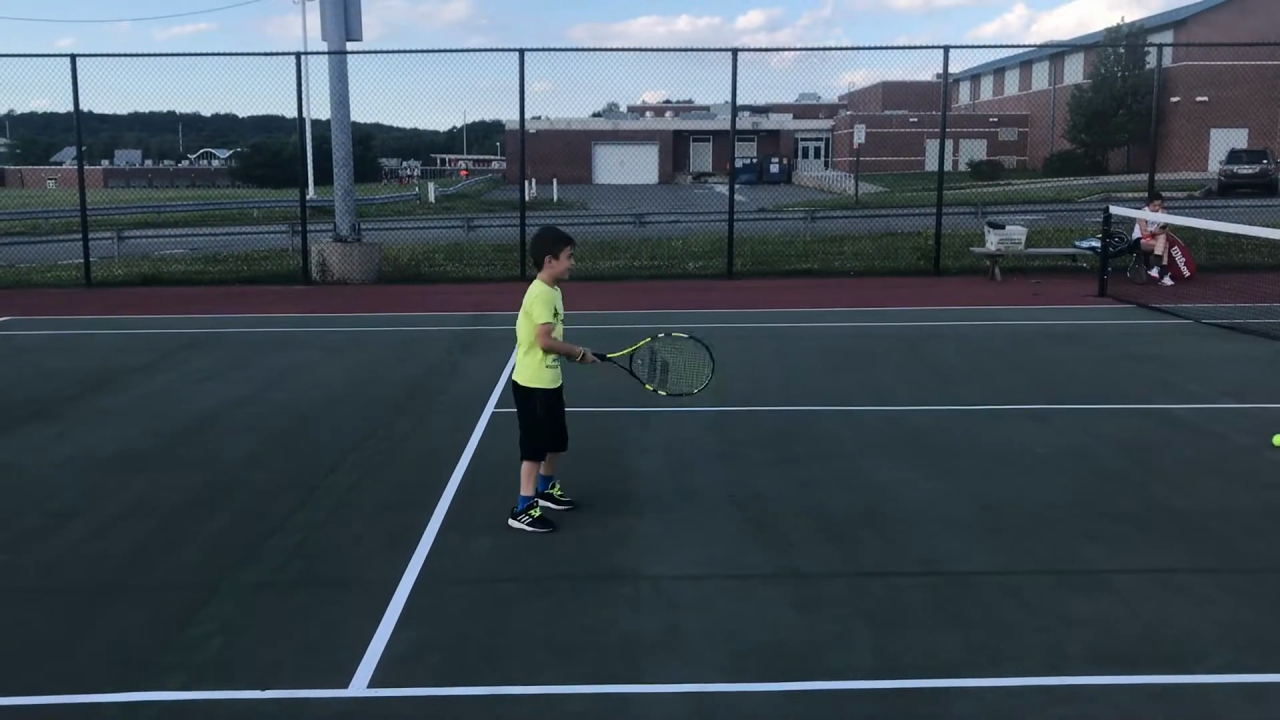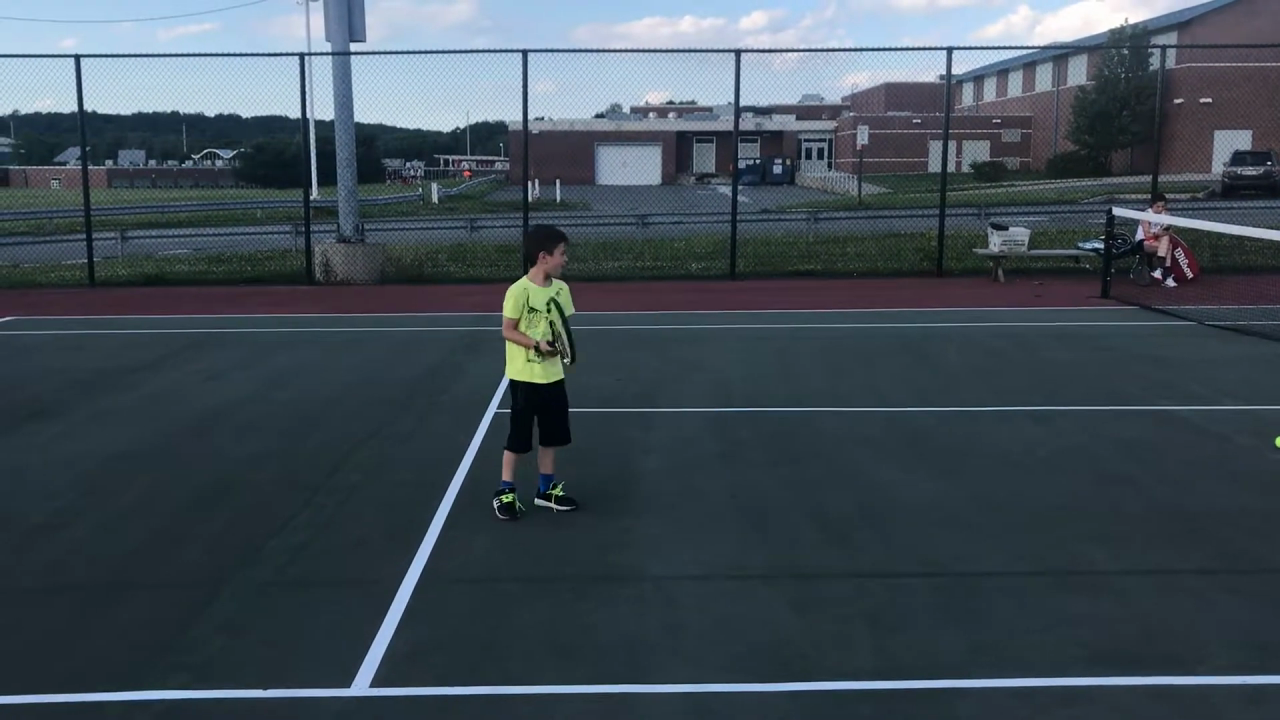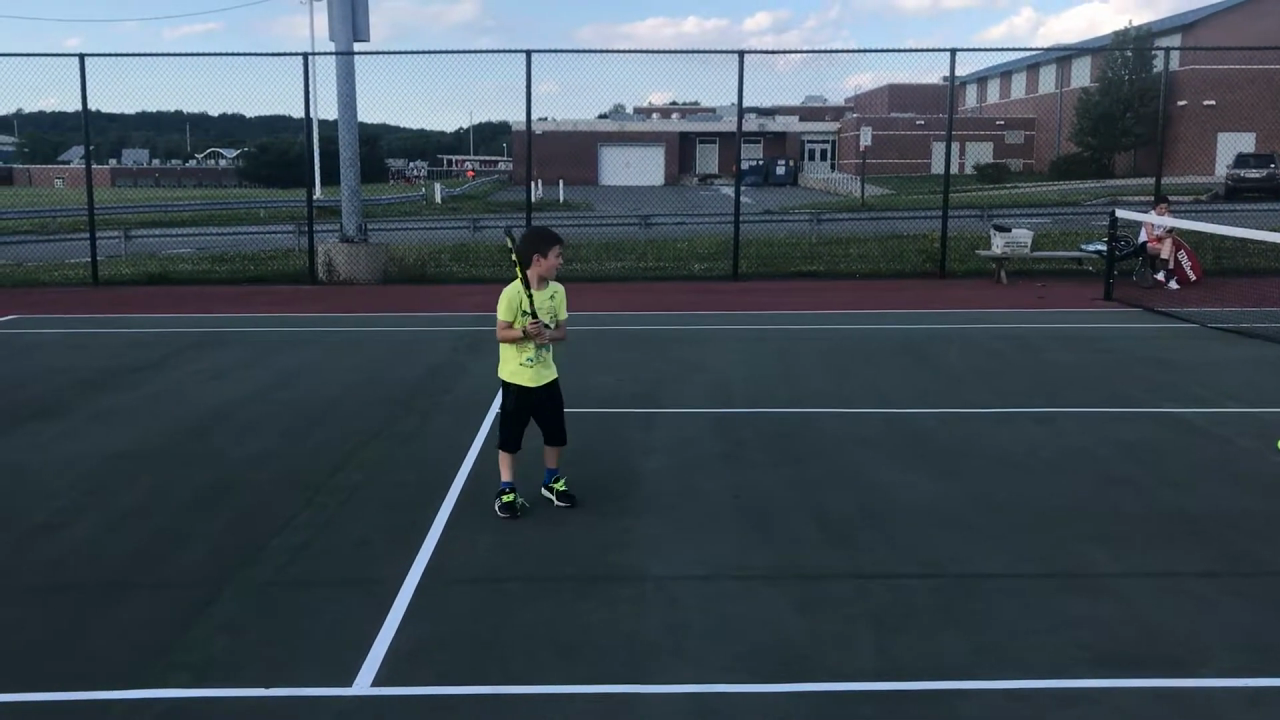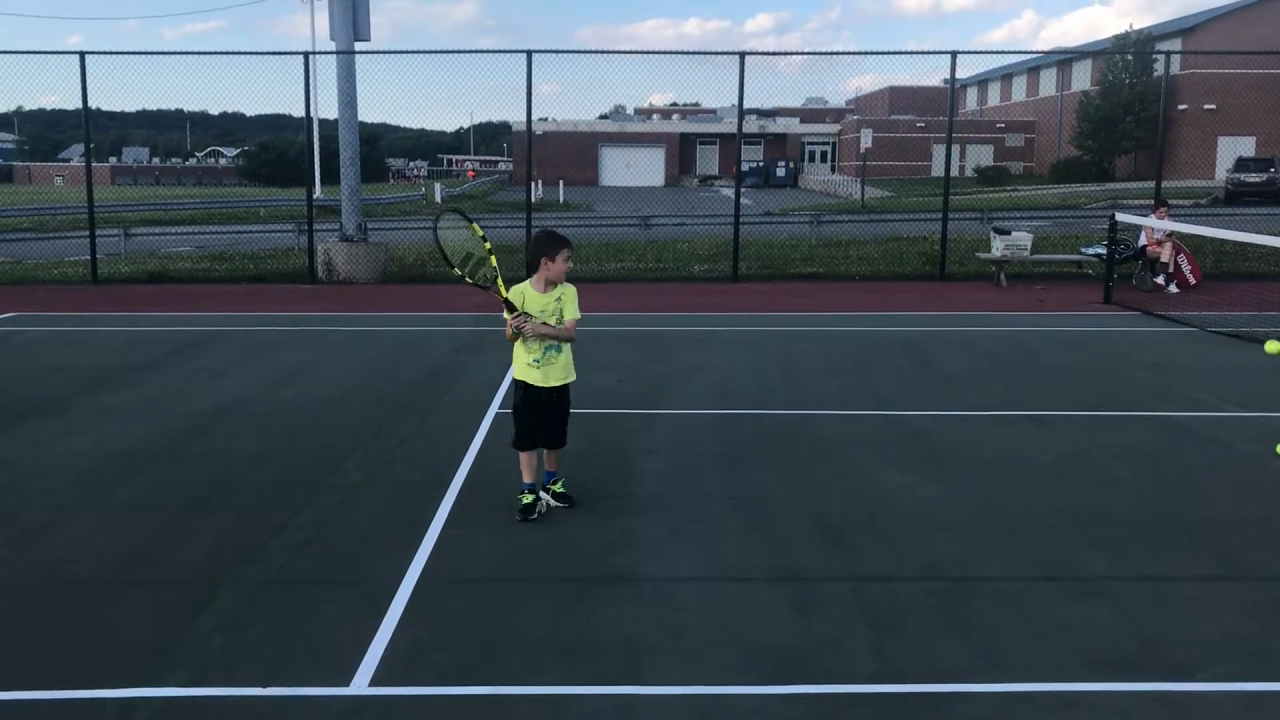
dt=0.3s
person 1, frame 1
left shoulder: (552, 291)
right shoulder: (541, 294)
right elbow: (544, 341)
left wrist: (570, 351)
right wrist: (579, 352)
left hip: (549, 381)
right hip: (532, 384)
left knee: (556, 440)
right knee: (534, 445)
left ankle: (545, 489)
right ankle: (523, 509)
person 1, frame 2
left shoulder: (561, 289)
right shoulder: (519, 290)
right elbow: (508, 331)
right wrist: (536, 345)
left hip: (553, 375)
right hip: (524, 378)
left knee: (553, 435)
right knee: (519, 437)
left ankle: (546, 489)
right ankle: (505, 491)
person 1, frame 3
left shoulder: (558, 290)
right shoulder: (512, 293)
left elbow: (562, 330)
right elbow: (501, 333)
left wrist: (549, 335)
right wrist: (526, 332)
left hip: (547, 376)
right hip: (517, 379)
left knee: (556, 434)
right knee: (510, 437)
left ankle: (552, 481)
right ankle: (506, 491)
person 1, frame 4
left shoulder: (569, 292)
right shoulder: (518, 292)
left elbow: (570, 333)
right elbow: (512, 337)
left wrist: (539, 327)
right wrist: (514, 328)
left hip: (560, 378)
right hip: (528, 379)
left knee: (554, 439)
right knee: (527, 438)
left ankle: (552, 482)
right ankle: (530, 492)
